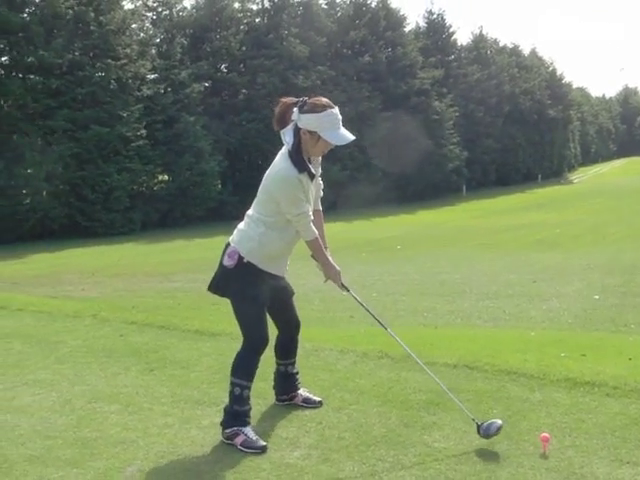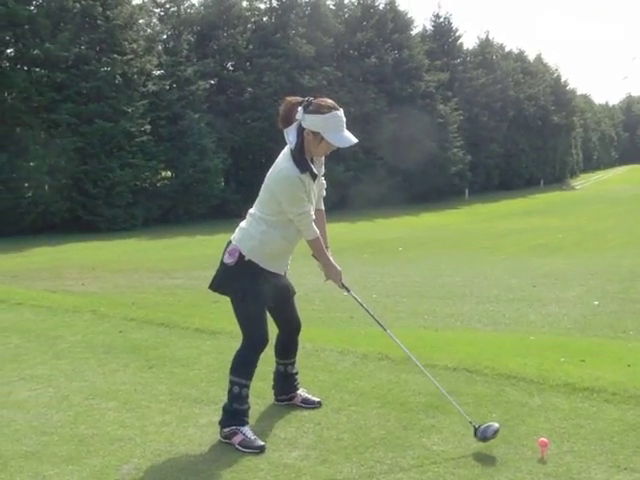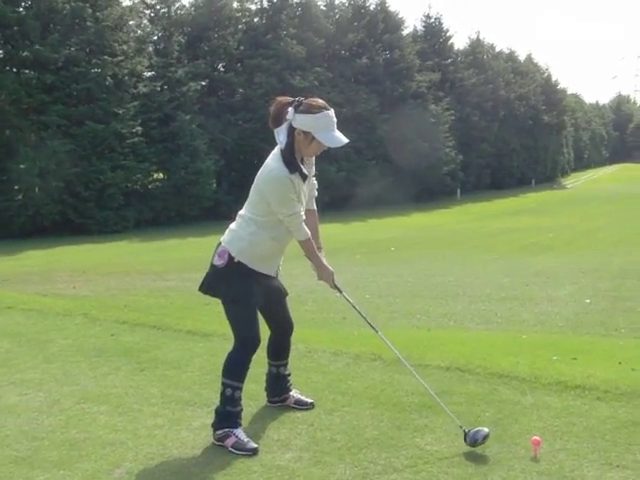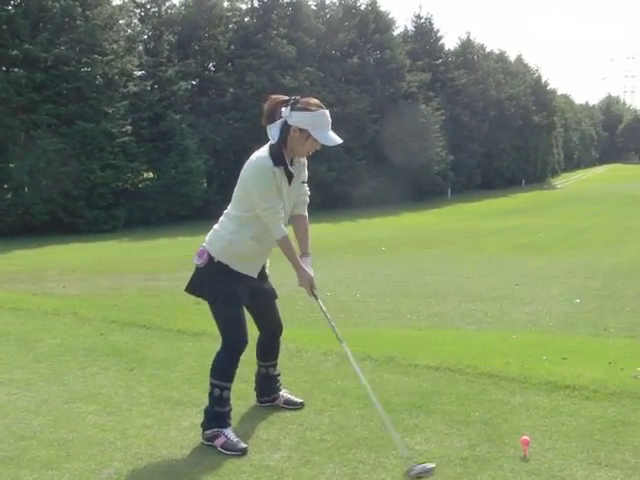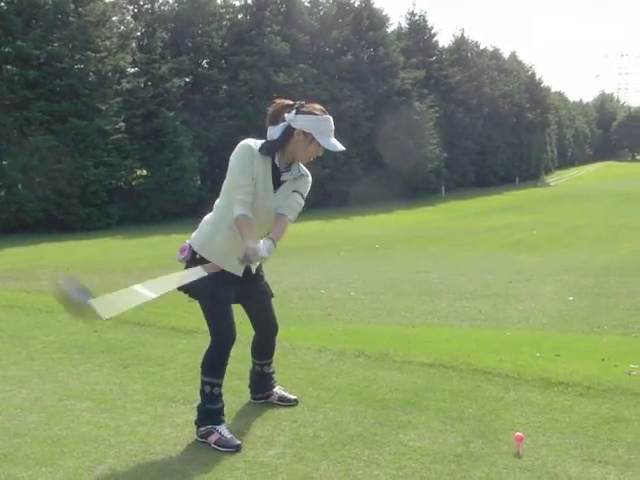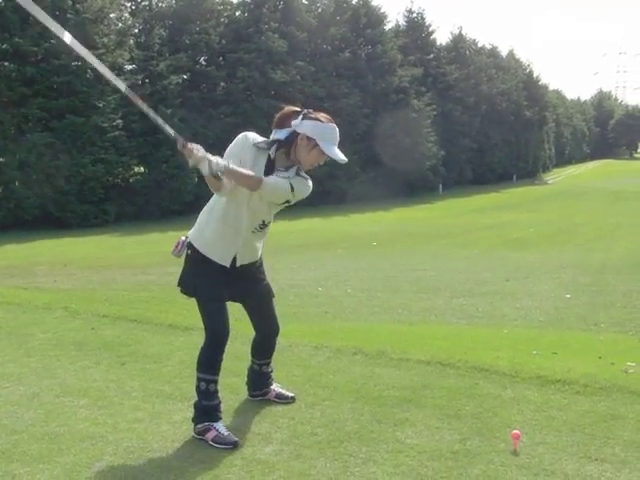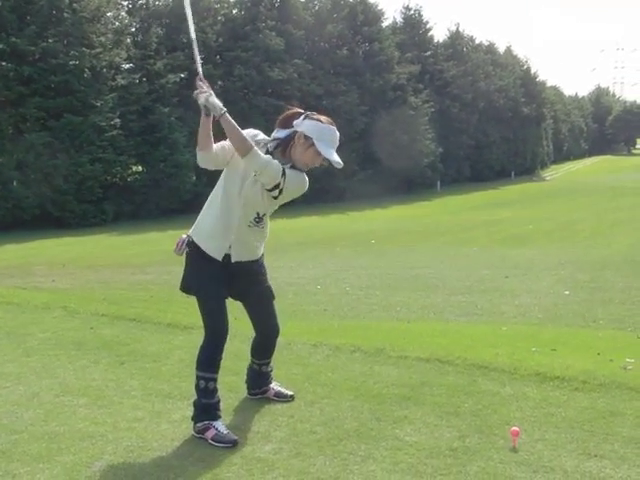
dt=0.2s
person 1, frame 1
left shoulder: (309, 159)
right shoulder: (286, 175)
left elbow: (315, 209)
right elbow: (305, 227)
left wrist: (326, 255)
right wrist: (327, 264)
left hip: (270, 263)
right hip: (246, 263)
left knee: (290, 326)
right knee: (256, 339)
left ankle: (287, 389)
right ankle: (235, 423)
person 1, frame 2
left shoulder: (313, 159)
right shoulder: (288, 175)
left elbow: (318, 209)
right elbow: (307, 227)
left wrist: (327, 254)
right wrist: (327, 264)
left hip: (271, 262)
right hip: (247, 261)
left knee: (290, 326)
right knee: (256, 338)
left ankle: (286, 389)
right ankle: (232, 422)
person 1, frame 3
left shoulder: (304, 161)
right shoulder: (277, 174)
left elbow: (310, 209)
right elbow: (297, 228)
left wrist: (320, 253)
right wrist: (319, 264)
left hip: (264, 263)
right hip: (238, 261)
left knee: (283, 327)
right knee: (248, 339)
left ankle: (279, 391)
right ankle: (226, 424)
person 1, frame 4
left shoulder: (299, 166)
right shoulder: (262, 165)
left elbow: (299, 212)
right elbow: (274, 226)
left wrist: (306, 258)
right wrist: (299, 268)
left hip: (254, 263)
right hip: (223, 260)
left knee: (272, 328)
right knee: (235, 339)
left ankle: (268, 390)
right ankle: (215, 424)
person 1, frame 5
left shoulder: (301, 179)
right shoulder: (249, 152)
left elbow: (284, 216)
right elbow: (238, 204)
left wrist: (265, 245)
right wrist: (246, 245)
left hip: (248, 263)
right hip: (212, 256)
left knee: (267, 327)
right knee: (224, 336)
left ankle: (262, 387)
right ankle: (208, 421)
person 1, frame 6
left shoulder: (300, 184)
right shoulder: (249, 143)
left elbow: (258, 183)
right elbow: (221, 187)
left wrist: (218, 167)
right wrist: (208, 164)
left hip: (247, 260)
right hip: (207, 252)
left knee: (268, 328)
right knee: (218, 333)
left ankle: (259, 384)
right ankle: (205, 418)
person 1, frame 7
left shoulder: (297, 181)
right shoulder: (253, 139)
left elbow: (253, 161)
right elbow: (206, 159)
left wrist: (220, 113)
right wrist: (208, 112)
left hip: (247, 259)
right hip: (207, 251)
left knee: (268, 328)
right knee: (217, 332)
left ankle: (259, 383)
right ankle: (205, 416)
